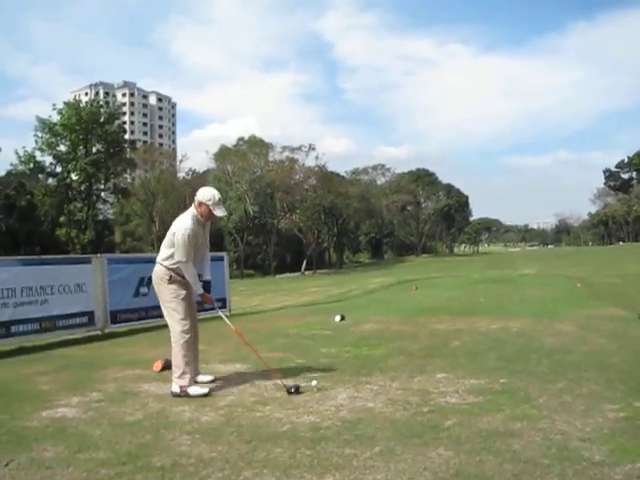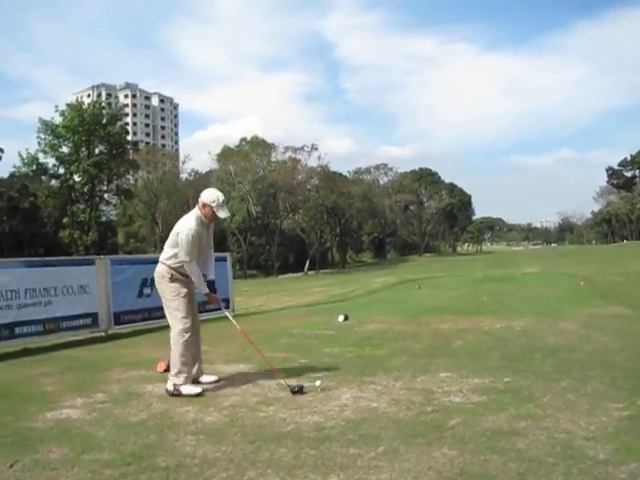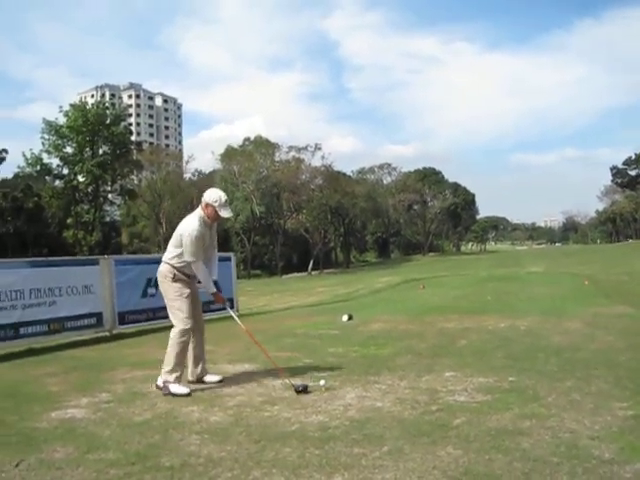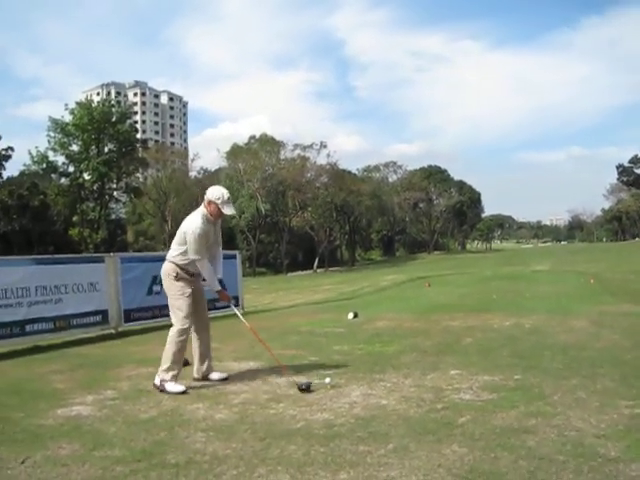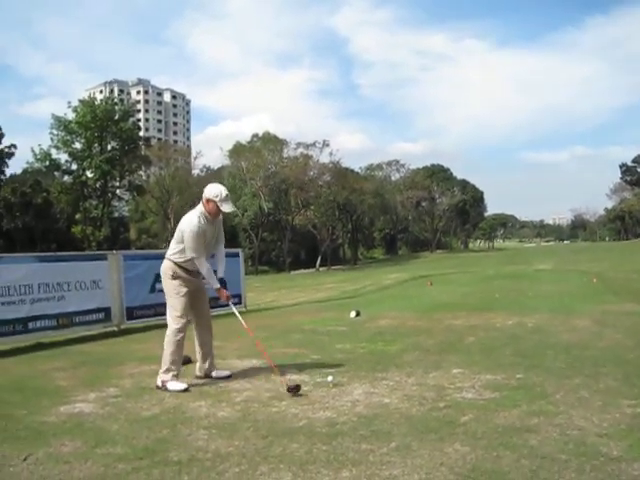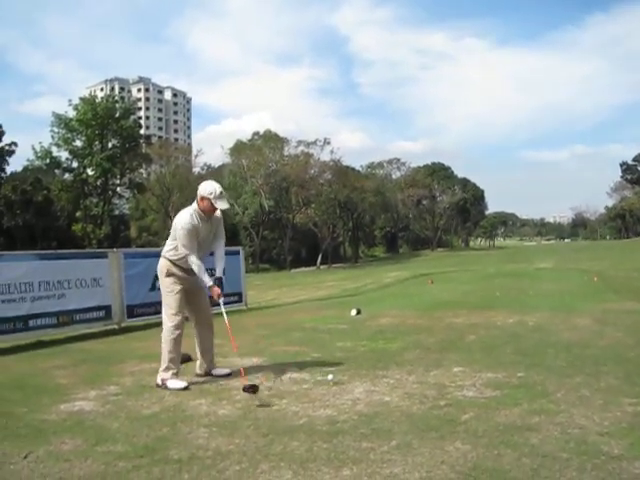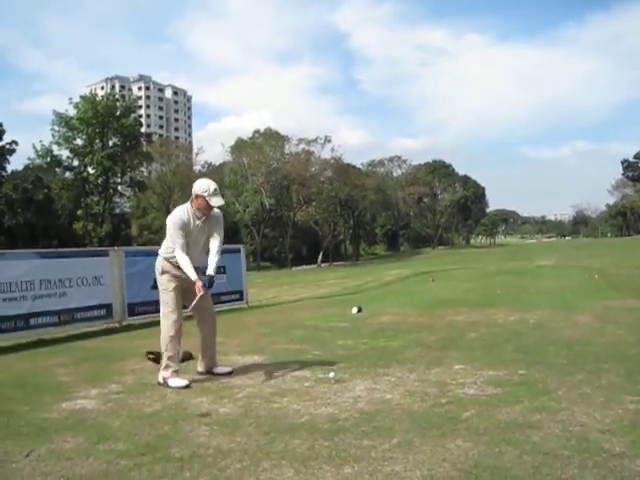
dt=0.1s
person 1, frame 1
left shoulder: (203, 222)
right shoulder: (185, 227)
left elbow: (203, 252)
right elbow: (185, 263)
left wrist: (206, 281)
right wrist: (201, 292)
left hip: (180, 277)
right hip: (167, 277)
left knee: (191, 325)
right knee: (181, 327)
left ankle: (190, 373)
right ankle: (181, 383)
person 1, frame 2
left shoulder: (207, 223)
right shoulder: (189, 227)
left elbow: (207, 252)
right elbow: (189, 263)
left wrist: (209, 281)
right wrist: (206, 291)
left hip: (182, 277)
right hip: (169, 276)
left knee: (192, 325)
right knee: (181, 325)
left ankle: (193, 372)
right ankle: (176, 381)
person 1, frame 3
left shoulder: (210, 223)
right shoulder: (192, 228)
left elbow: (212, 252)
right elbow: (196, 263)
left wrist: (215, 280)
right wrist: (213, 291)
left hip: (186, 276)
right hip: (172, 275)
left knee: (196, 325)
right knee: (183, 325)
left ankle: (197, 372)
right ankle: (167, 379)
person 1, frame 4
left shoulder: (214, 220)
right shoulder: (195, 225)
left elbow: (216, 249)
right elbow: (201, 261)
left wrist: (219, 278)
right wrist: (218, 289)
left hip: (192, 275)
right hip: (176, 274)
left knee: (201, 323)
right knee: (181, 324)
left ankle: (203, 370)
right ankle: (165, 377)
person 1, frame 5
left shoulder: (215, 218)
right shoulder: (193, 223)
left elbow: (219, 247)
right elbow: (199, 259)
left wrist: (221, 278)
right wrist: (217, 287)
left hip: (193, 273)
right hip: (175, 272)
left knee: (203, 321)
right knee: (178, 323)
left ankle: (205, 368)
right ankle: (166, 377)
person 1, frame 6
left shoulder: (216, 217)
right shoulder: (185, 220)
left elbow: (219, 247)
right elbow: (190, 257)
left wrist: (218, 277)
right wrist: (210, 284)
left hip: (193, 272)
right hip: (172, 270)
left knee: (204, 318)
right knee: (174, 322)
left ankle: (206, 366)
right ankle: (166, 375)
person 1, frame 7
left shoulder: (215, 215)
right shoulder: (178, 217)
left elbow: (215, 246)
right elbow: (179, 253)
left wrist: (209, 275)
right wrist: (195, 279)
left hip: (194, 271)
right hip: (170, 269)
left knee: (207, 317)
right knee: (172, 320)
left ankle: (208, 364)
right ankle: (167, 373)
